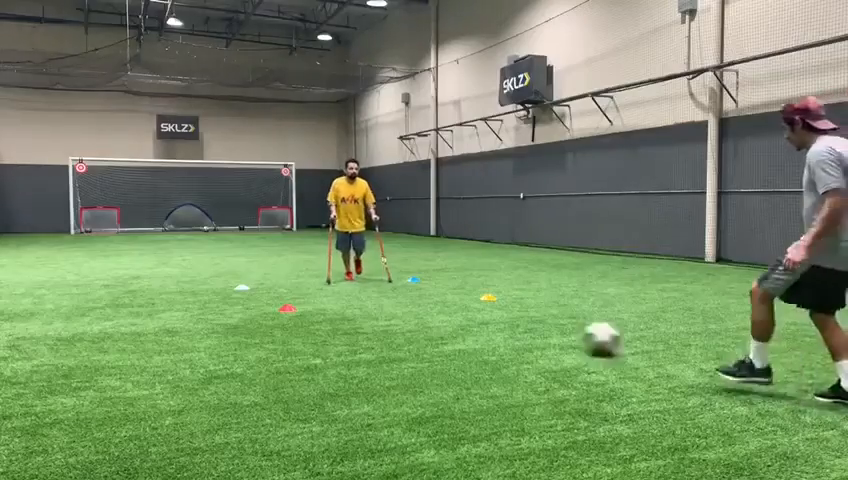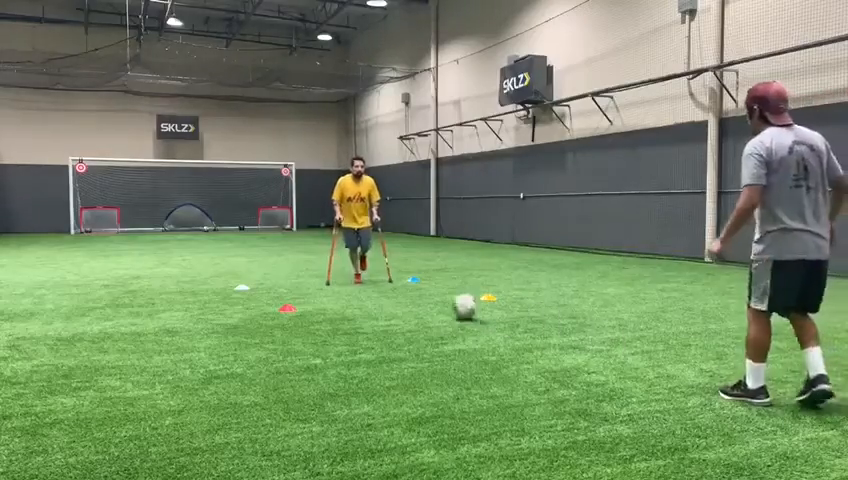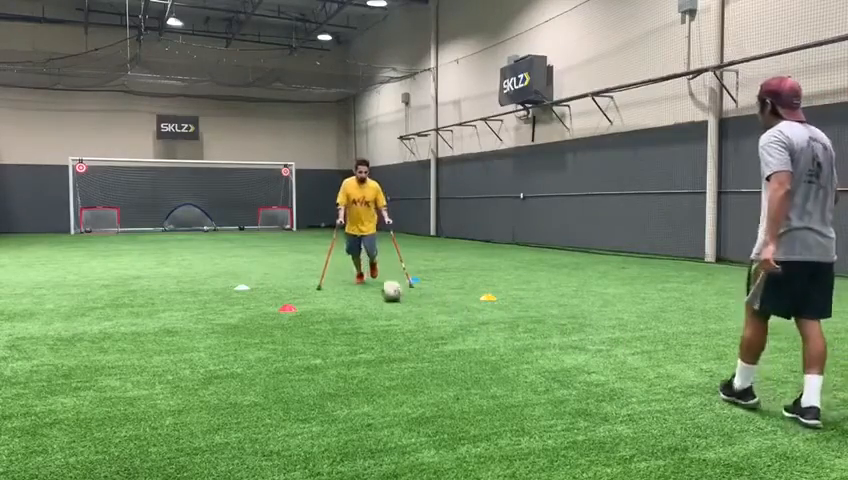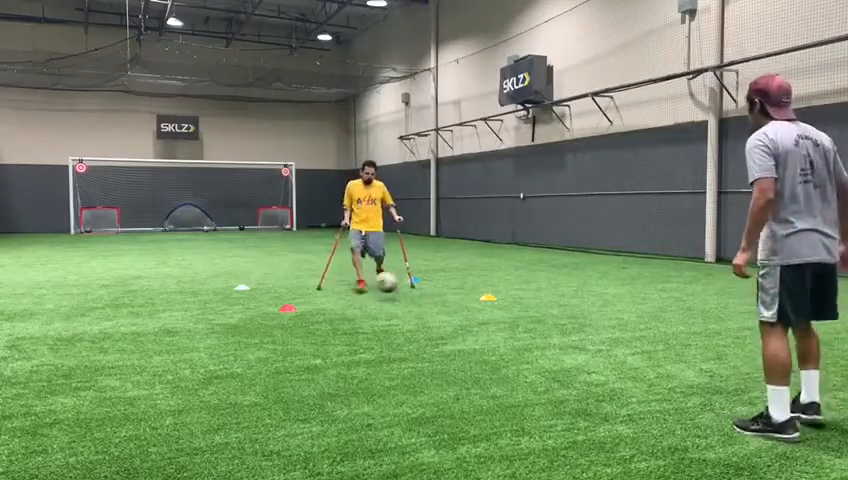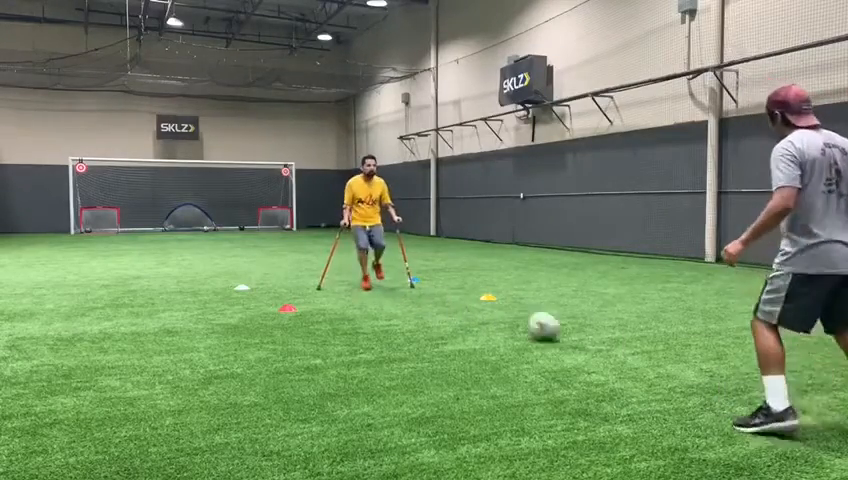
dt=0.4s
person 1, frame 1
left shoulder: (821, 151)
left wrist: (806, 246)
left hip: (822, 251)
left knee: (761, 292)
right knee: (822, 314)
left ankle: (758, 365)
person 1, frame 2
left shoulder: (758, 146)
right shoulder: (816, 139)
left elbow: (750, 199)
left wrist: (722, 239)
left hip: (776, 247)
right hip: (816, 246)
left knee: (758, 313)
right knee: (798, 313)
left ankle: (754, 386)
right ankle: (818, 376)
person 1, frame 3
left shoulder: (774, 137)
right shoulder: (822, 140)
left elbow: (781, 188)
left wrist: (770, 242)
left hip: (784, 248)
right hip: (822, 248)
left knee: (757, 314)
right knee: (810, 322)
left ankle: (742, 385)
right ankle: (811, 403)
person 1, frame 4
left shoulder: (761, 138)
left elbow: (765, 195)
left wrist: (745, 249)
left hip: (785, 250)
left knee: (773, 328)
right knee: (804, 324)
left ankle: (779, 418)
right ankle: (809, 402)
person 1, frame 5
left shoulder: (788, 148)
left elbow: (784, 204)
left wrist: (743, 241)
left hip: (805, 258)
left knee: (764, 324)
left ankle: (777, 408)
person 2, frame 1
left shoulder: (363, 184)
right shoulder: (337, 183)
left elbow: (370, 202)
right elbow: (331, 201)
left wrist: (373, 214)
right wrist: (333, 212)
left hip: (358, 225)
right hip: (342, 225)
left knee: (359, 249)
right knee: (344, 250)
left ankle: (357, 259)
right ankle: (348, 271)
person 2, frame 2
left shoulder: (370, 182)
right shoulder: (343, 181)
left elbow: (375, 201)
right elbow: (336, 200)
left wrist: (375, 214)
right wrist: (337, 213)
left hip: (364, 221)
right hip: (348, 222)
left knee: (365, 247)
right knee: (353, 247)
left ankle: (362, 255)
right ankle: (357, 273)
person 2, frame 3
left shoulder: (375, 186)
right shoulder: (347, 184)
left elbow: (381, 205)
right elbow: (341, 204)
left wrist: (386, 218)
right wrist: (341, 218)
left hip: (369, 228)
right hip: (352, 228)
left knee: (371, 253)
right knee: (354, 254)
left ankle: (373, 263)
right ankle: (359, 273)
person 2, frame 4
left shoulder: (380, 186)
right shoulder: (351, 185)
left elbow: (389, 203)
right elbow: (347, 206)
left wrist: (395, 216)
right wrist: (346, 219)
left hip: (375, 228)
right hip: (357, 227)
left knee: (379, 255)
right knee: (355, 248)
left ankle: (380, 269)
right ankle: (361, 280)
person 2, frame 5
left shoulder: (381, 183)
right shoulder: (352, 183)
left elbow: (387, 202)
right elbow: (347, 204)
left wrist: (394, 216)
right wrist: (345, 219)
left hip: (375, 221)
right hip: (358, 222)
left knee: (380, 245)
right knee: (362, 247)
left ankle: (377, 264)
right ankle: (365, 276)
